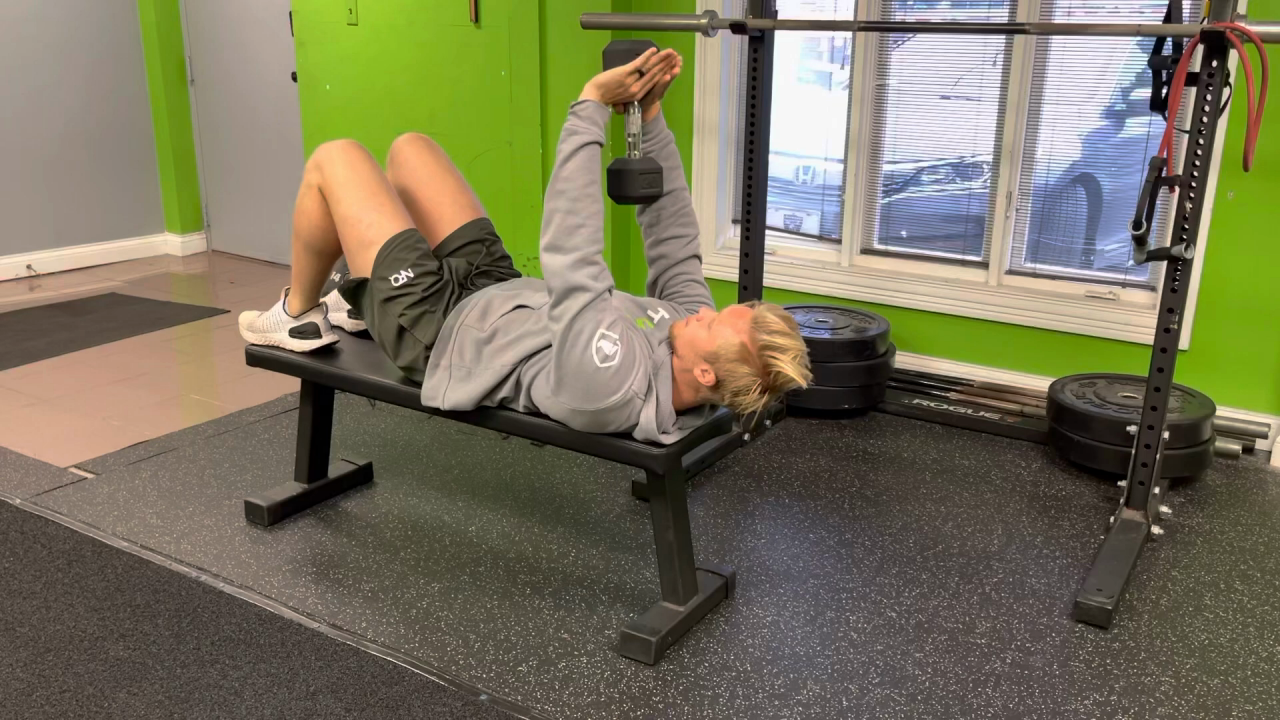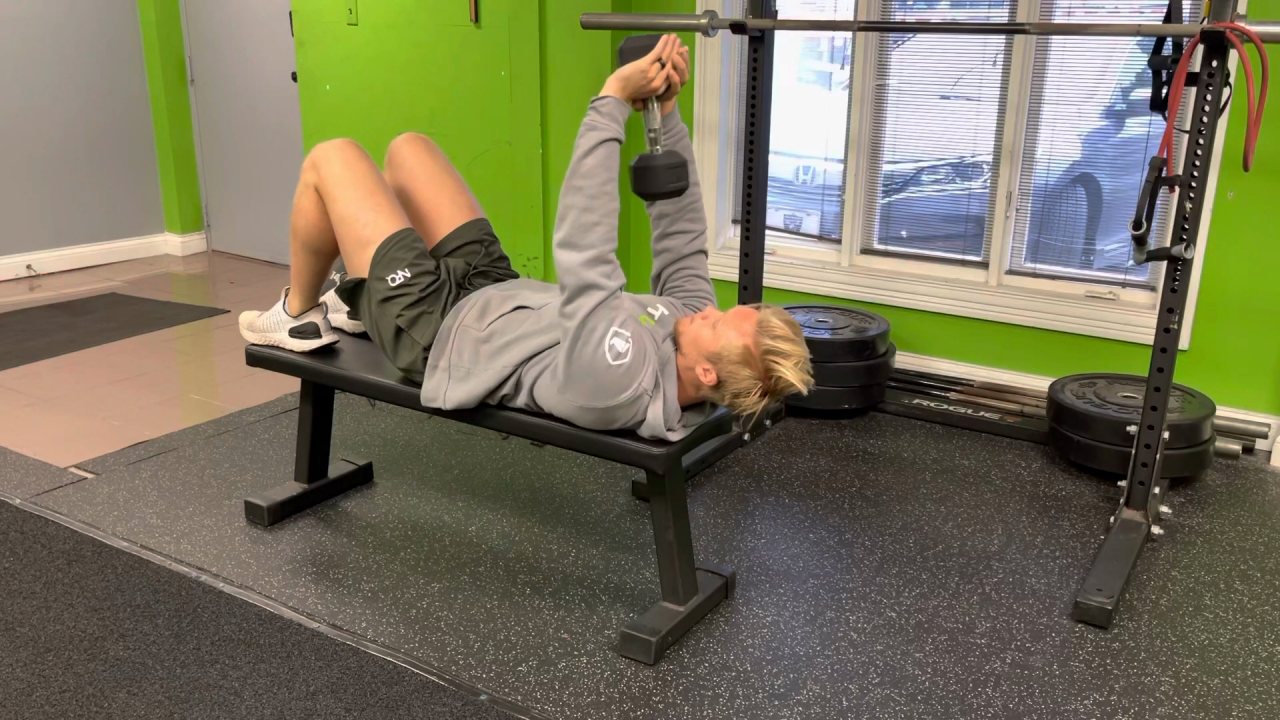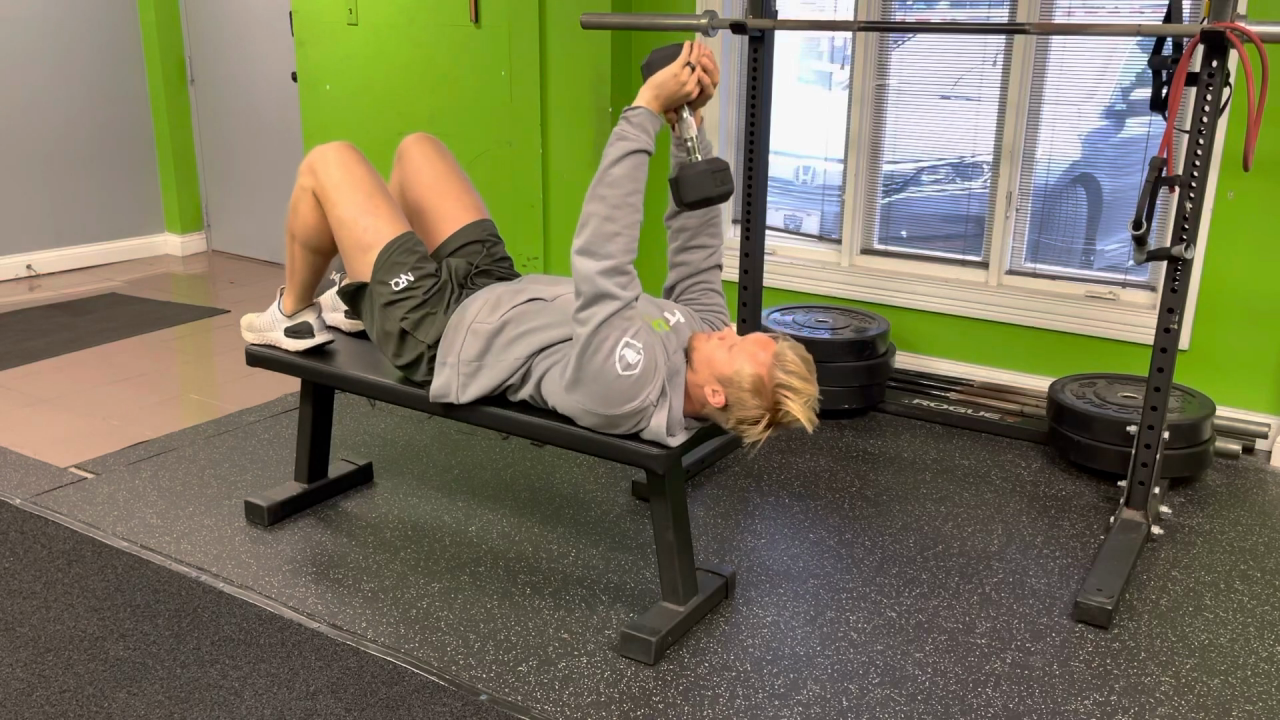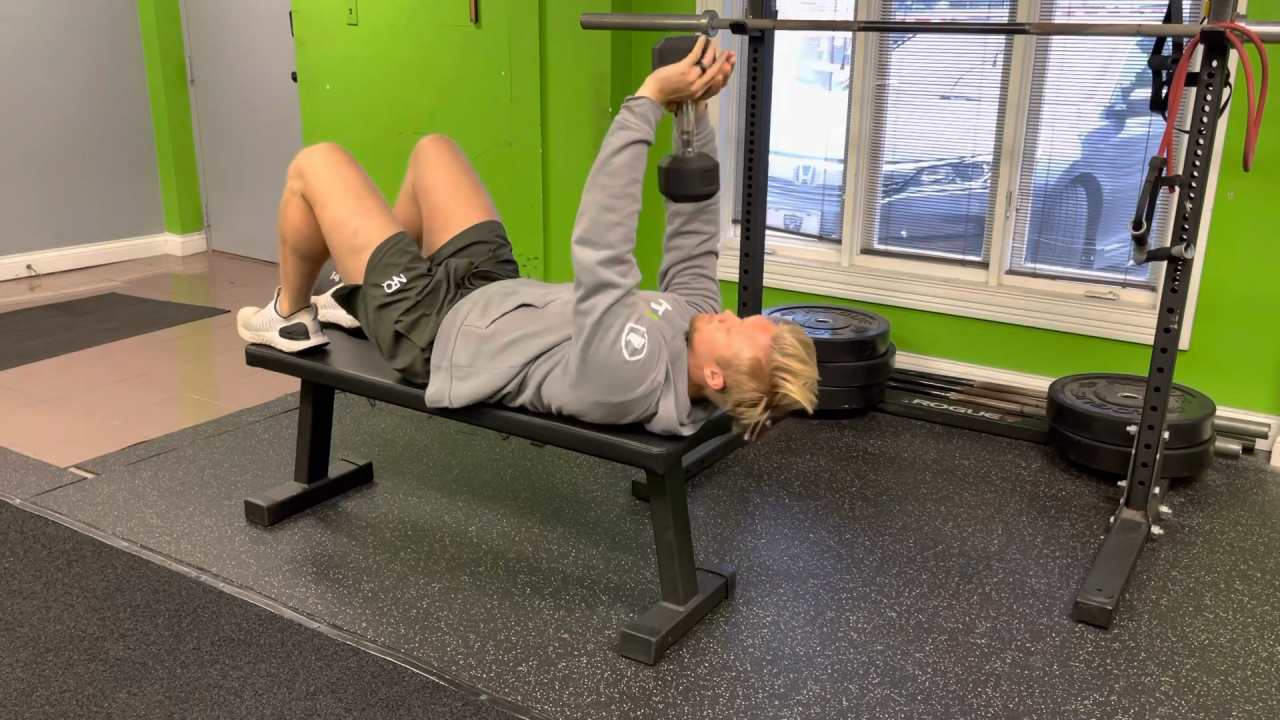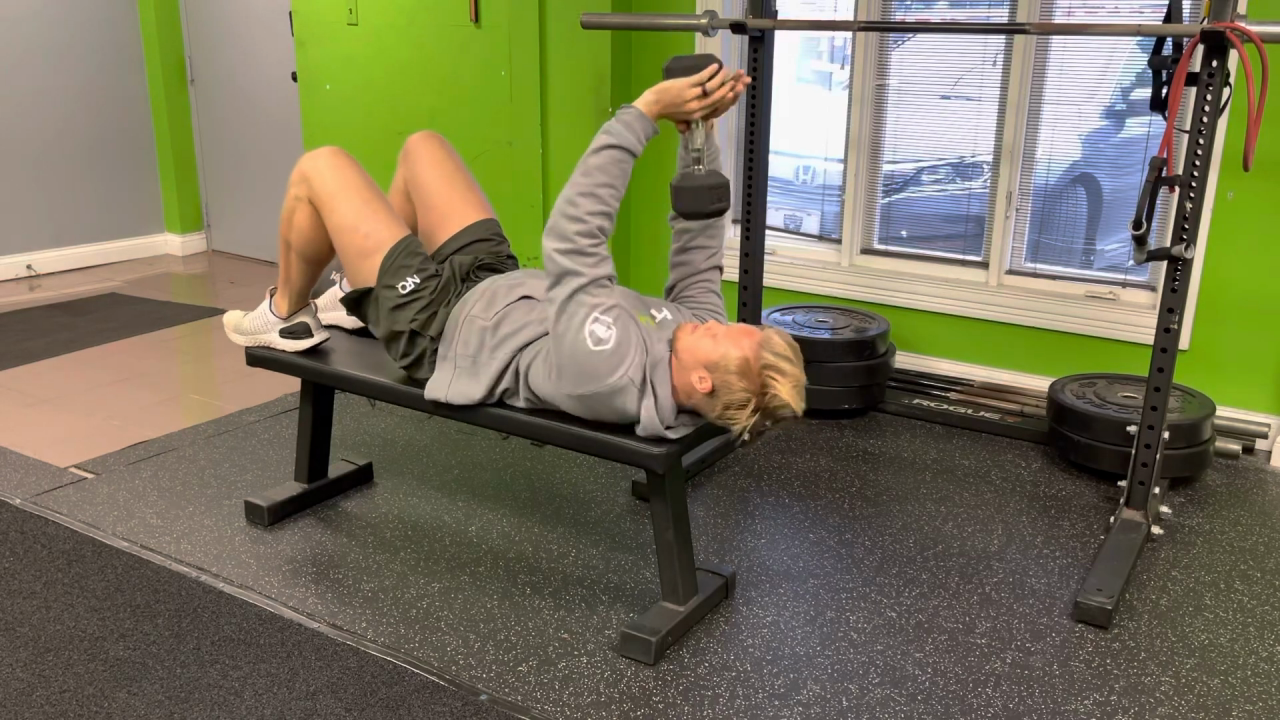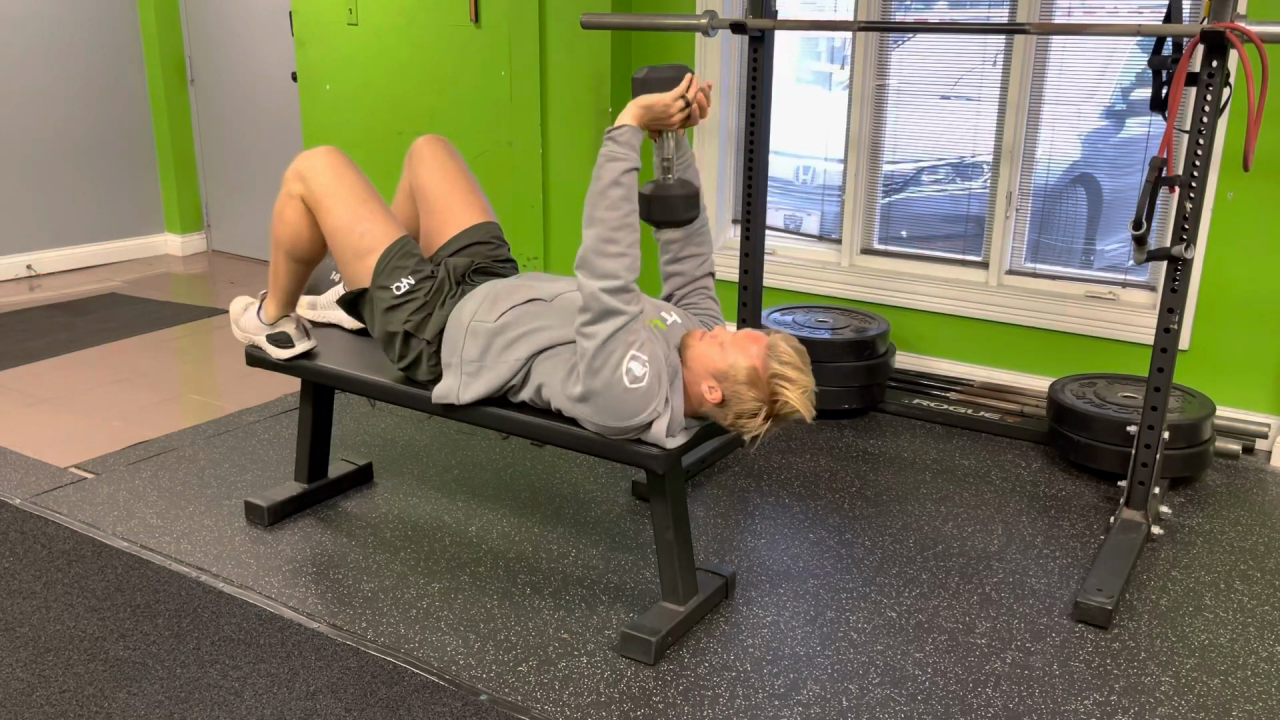
dt=0.4s
person 1, frame 1
left shoulder: (611, 387)
right shoulder: (697, 339)
left elbow: (570, 258)
right elbow: (675, 240)
left wrist: (592, 102)
right wrist: (650, 115)
left hip: (436, 332)
right hip: (495, 293)
left knee: (333, 159)
right knee: (410, 148)
left ankle: (298, 317)
right ankle: (360, 300)
person 1, frame 2
left shoulder: (618, 382)
right shoulder: (695, 333)
left elbow: (583, 252)
right elbow: (681, 236)
left wrist: (614, 97)
right wrist: (664, 110)
left hip: (435, 332)
right hip: (489, 292)
left knee: (331, 159)
right knee: (408, 147)
left ankle: (299, 317)
right ankle: (355, 304)
person 1, frame 3
left shoulder: (627, 390)
right shoulder: (703, 332)
left elbow: (600, 258)
right elbow: (697, 244)
left wrist: (647, 107)
right wrist: (689, 120)
left hip: (436, 330)
right hip: (492, 291)
left knee: (328, 161)
right knee: (417, 148)
left ankle: (293, 316)
right ankle: (359, 303)
person 1, frame 4
left shoulder: (632, 378)
right shoulder: (699, 325)
left elbow: (600, 249)
right elbow: (694, 237)
left wrist: (649, 99)
right wrist: (695, 113)
left hip: (433, 332)
right hip: (489, 290)
left knee: (316, 164)
right knee: (433, 147)
left ankle: (290, 317)
right ankle: (359, 299)
person 1, frame 5
left shoulder: (608, 376)
right shoulder: (703, 341)
left elbow: (571, 241)
right elbow: (699, 247)
left wrist: (645, 110)
right wrist: (700, 129)
left hip: (438, 326)
right hip: (495, 286)
left knee: (319, 168)
right knee: (423, 145)
left ankle: (286, 316)
right ankle: (360, 297)
person 1, frame 6
left shoulder: (632, 399)
right shoulder: (702, 338)
left elbow: (606, 280)
right elbow: (688, 257)
left wrist: (630, 126)
right wrist: (677, 137)
left hip: (435, 328)
right hip: (494, 287)
left knee: (315, 167)
right knee: (428, 148)
left ankle: (276, 318)
right ankle: (360, 299)
